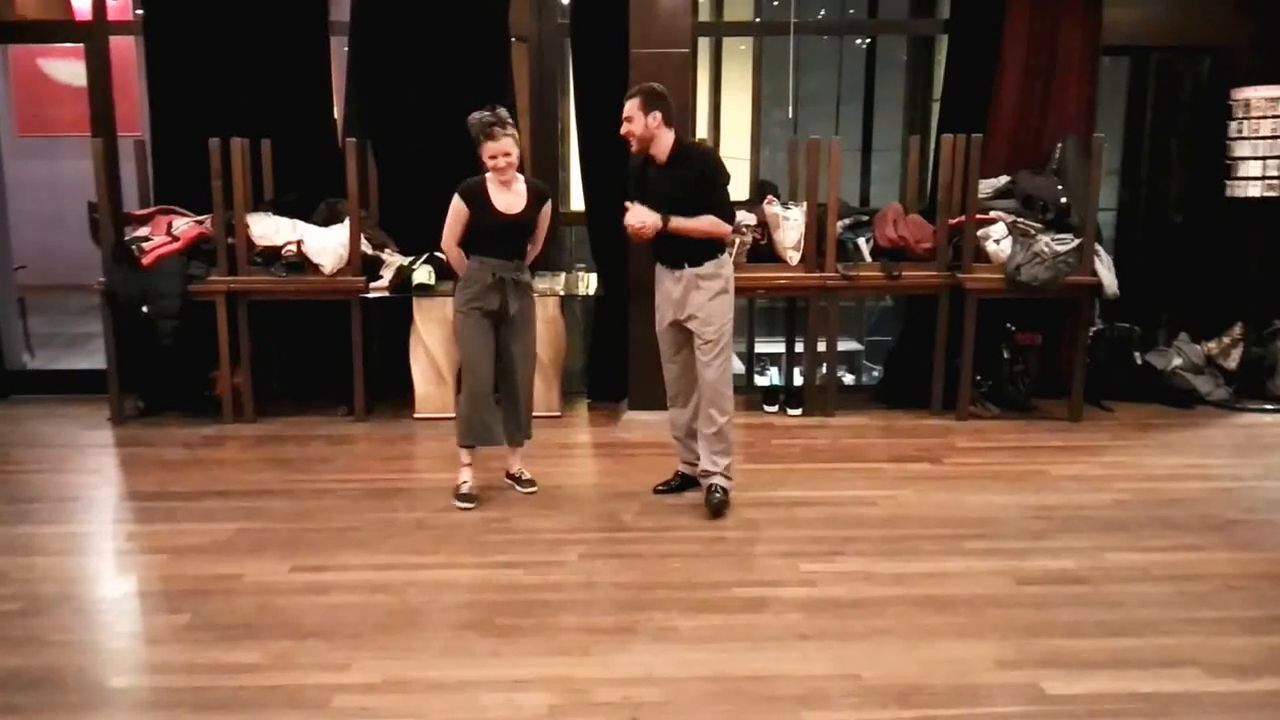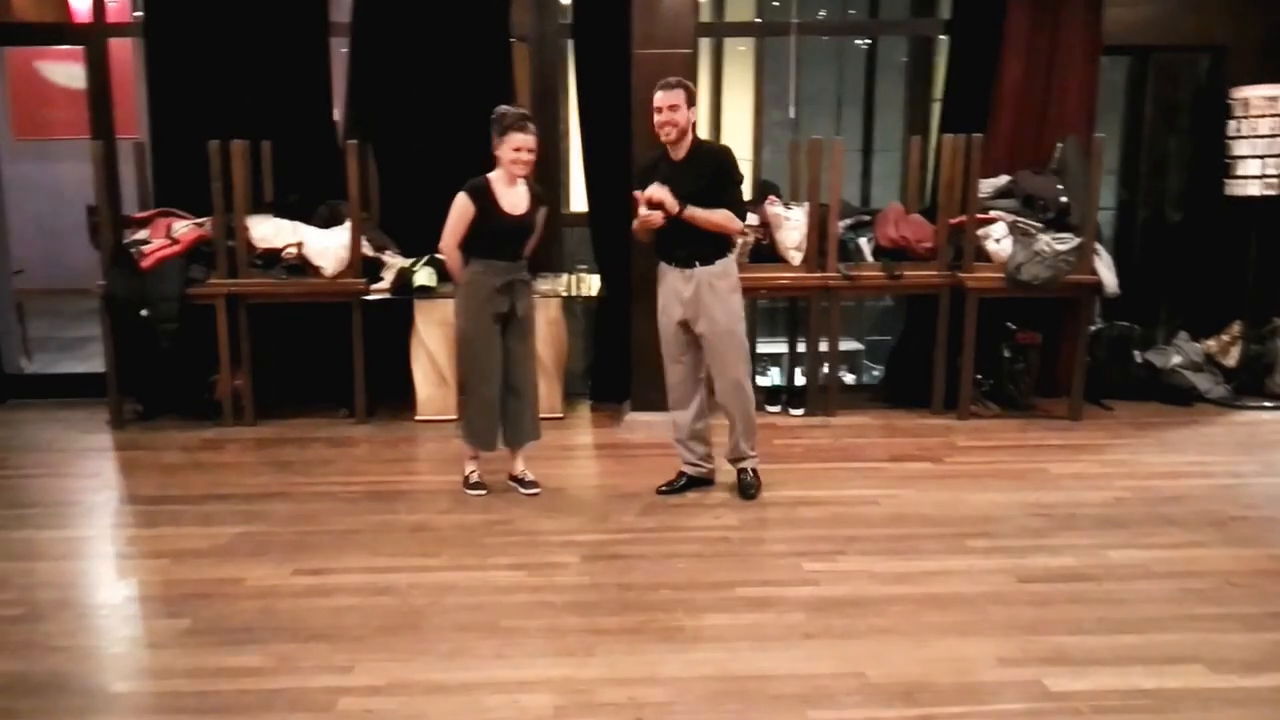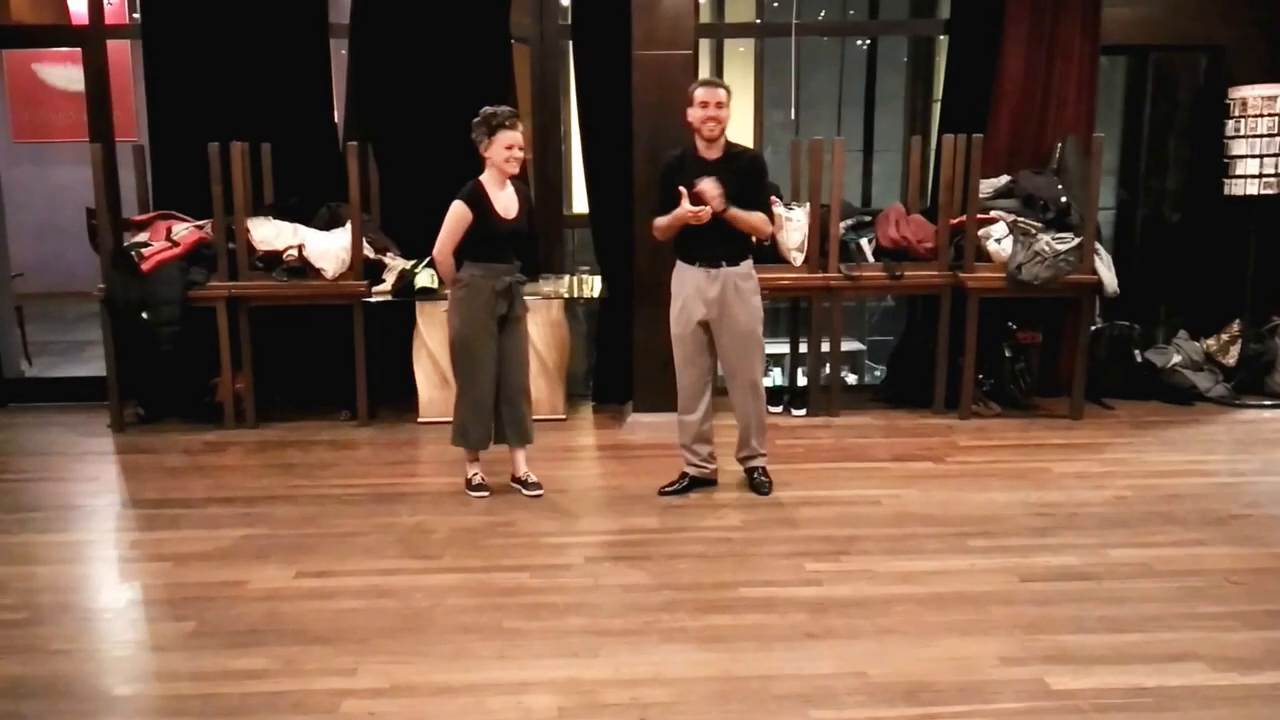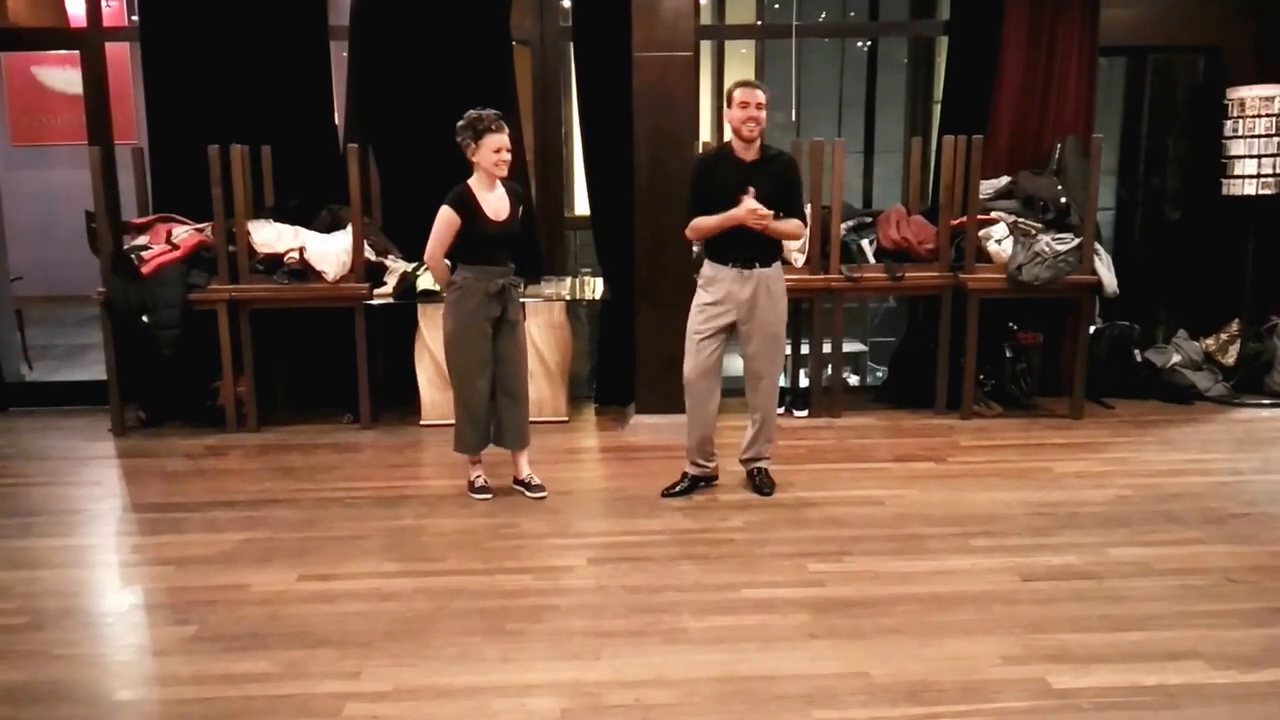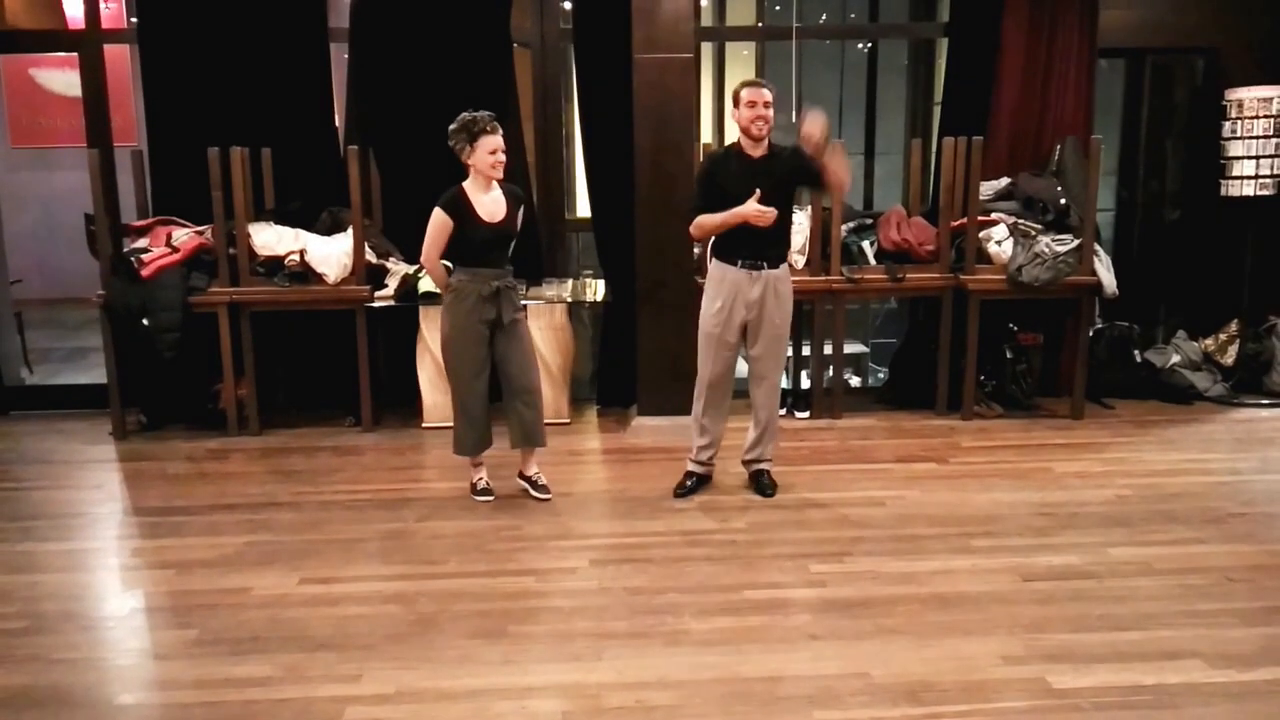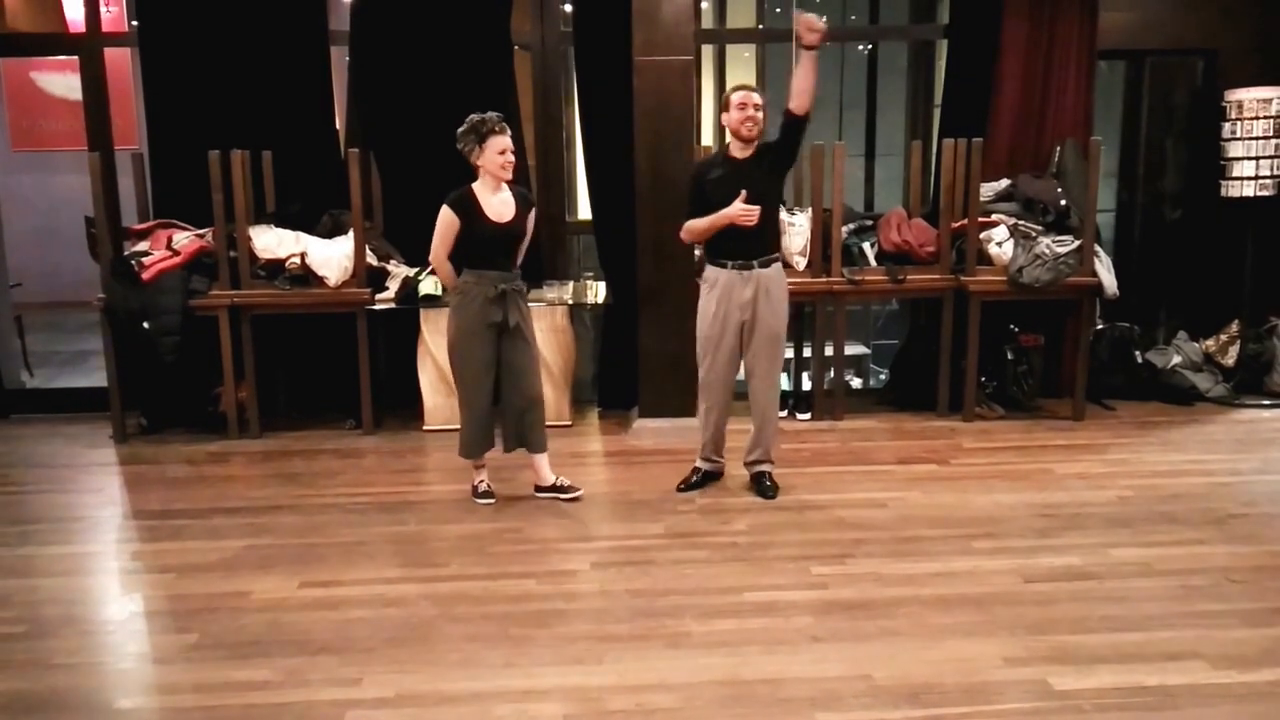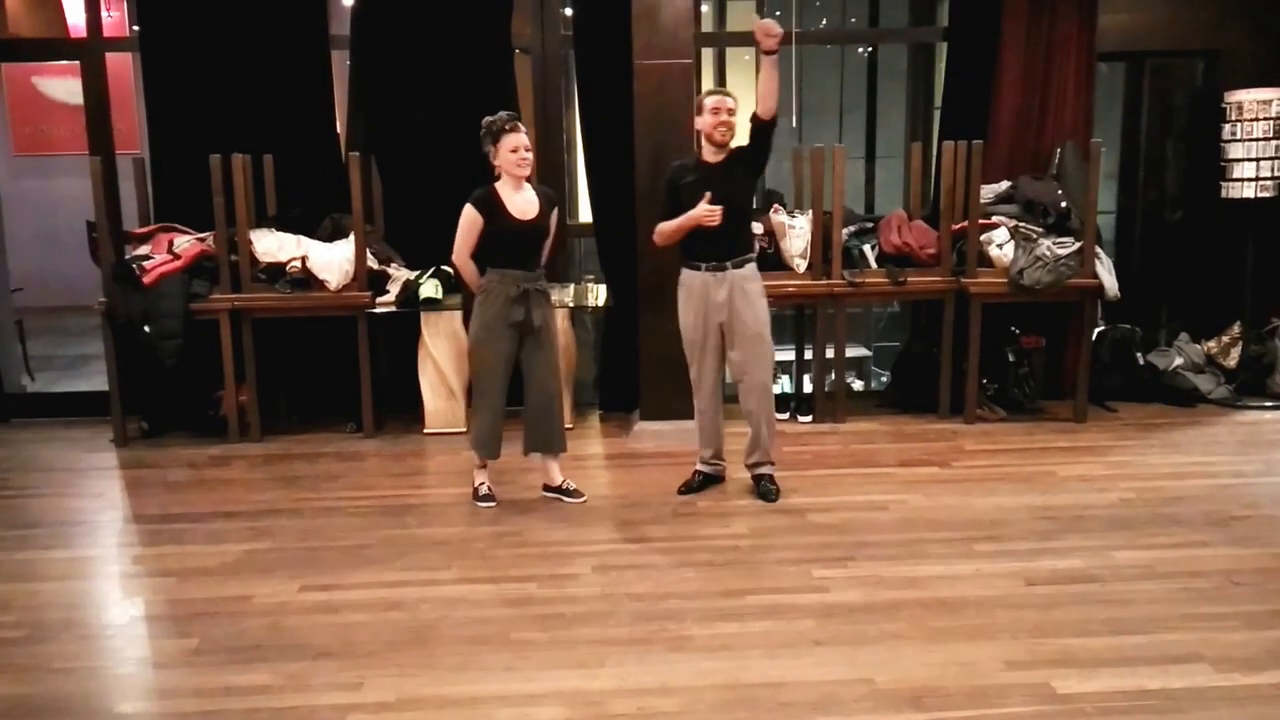
dt=0.3s
person 1, frame 1
left shoulder: (702, 159)
right shoulder: (641, 169)
left elbow: (724, 225)
left wrist: (663, 221)
right wrist: (636, 225)
left hip: (707, 276)
right hip: (666, 277)
left knee: (713, 376)
right knee: (677, 377)
left ankle: (716, 474)
right ankle: (690, 465)
person 1, frame 2
left shoulder: (718, 158)
right shoulder: (650, 169)
left elbow: (735, 223)
right elbow: (643, 234)
left wrist: (679, 208)
right wrist: (644, 221)
left hip: (715, 275)
right hip: (671, 277)
left knee: (731, 372)
right knee: (681, 378)
left ankle: (745, 460)
right ankle: (696, 465)
person 1, frame 3
left shoulder: (749, 162)
right shoulder: (674, 165)
left elbow: (765, 225)
right elbow: (658, 230)
left wrist: (724, 207)
right wrist: (685, 213)
left hip: (737, 277)
right hip: (689, 277)
left knee: (746, 375)
right knee: (691, 377)
left ankle: (754, 460)
right ankle: (698, 466)
person 1, frame 4
left shoulder: (783, 165)
right shoulder: (708, 164)
left elbow: (798, 228)
right elbow: (692, 230)
left wrist: (767, 222)
right wrist: (735, 216)
left hip: (766, 279)
right hip: (718, 278)
left knee: (763, 376)
right knee: (697, 372)
left ankle: (757, 460)
right ankle: (700, 465)
person 1, frame 5
left shoulder: (790, 160)
right shoulder: (716, 164)
left elbow: (839, 186)
right elbow: (696, 228)
left wrist: (822, 147)
right wrist: (740, 214)
left hip: (774, 279)
right hip: (727, 277)
left knee: (767, 376)
right knee: (712, 374)
left ankle: (759, 461)
right ankle: (700, 463)
person 1, frame 6
left shoulder: (775, 158)
right shoulder: (706, 170)
left elbow: (800, 108)
right elbow: (687, 232)
left wrist: (807, 50)
right wrist: (725, 216)
left hip: (767, 279)
right hip: (720, 279)
left knee: (765, 380)
right knee: (713, 378)
left ankle: (760, 463)
right ankle: (709, 461)
person 1, frame 7
left shoulder: (748, 162)
right shoulder: (680, 173)
left elbow: (769, 112)
right elbow: (660, 235)
left wrist: (769, 55)
right wrist: (691, 218)
left hip: (742, 279)
right hip: (695, 282)
left knee: (756, 379)
right knee: (704, 383)
left ankle: (761, 465)
right ankle: (710, 464)
person 2, frame 1
left shoulder: (538, 193)
right shoulder: (469, 192)
right elbow: (450, 245)
right wrist: (476, 279)
left hip: (518, 291)
right hip: (476, 292)
left knee: (519, 376)
right knee: (477, 378)
left ankle: (514, 462)
right ankle: (466, 471)
person 2, frame 2
left shoulder: (535, 197)
right shoulder: (476, 191)
right elbow: (449, 246)
right wrist: (472, 284)
left hip: (519, 291)
right hip: (480, 293)
left knee: (521, 376)
right knee: (482, 378)
left ankle: (517, 464)
right ankle: (471, 461)
person 2, frame 3
left shoulder: (522, 194)
right shoulder: (472, 196)
right elbow: (442, 253)
right wrist: (461, 289)
left hip: (512, 293)
right hip: (476, 296)
left knee: (516, 380)
right knee: (477, 381)
left ankle: (519, 465)
right ankle: (472, 465)
person 2, frame 4
left shoulder: (515, 195)
right shoulder: (460, 200)
right elbow: (432, 257)
right wrist: (458, 290)
left hip: (507, 295)
right hip: (470, 299)
left knee: (514, 382)
right knee: (473, 384)
left ankle: (521, 468)
right ankle: (475, 468)
person 2, frame 5
left shoulder: (514, 197)
right shoulder: (453, 202)
right elbow: (429, 260)
right wrist: (458, 291)
left hip: (506, 296)
right hip: (468, 301)
left knee: (525, 381)
right knee: (470, 387)
left ankle: (529, 468)
right ankle: (477, 470)
person 2, frame 6
left shoulder: (523, 201)
right shoulder: (460, 203)
right elbow: (438, 258)
right wrist: (466, 293)
left hip: (513, 299)
right hip: (474, 304)
left knee: (527, 387)
right knee: (476, 390)
left ankle: (543, 475)
right ankle: (479, 473)
person 2, frame 7
left shoulder: (546, 199)
right shoulder: (483, 201)
right elbow: (461, 257)
right wrist: (490, 292)
left hip: (537, 299)
right hip: (497, 301)
left knee: (546, 386)
right knee: (490, 388)
left ankle: (552, 476)
right ankle: (480, 475)
